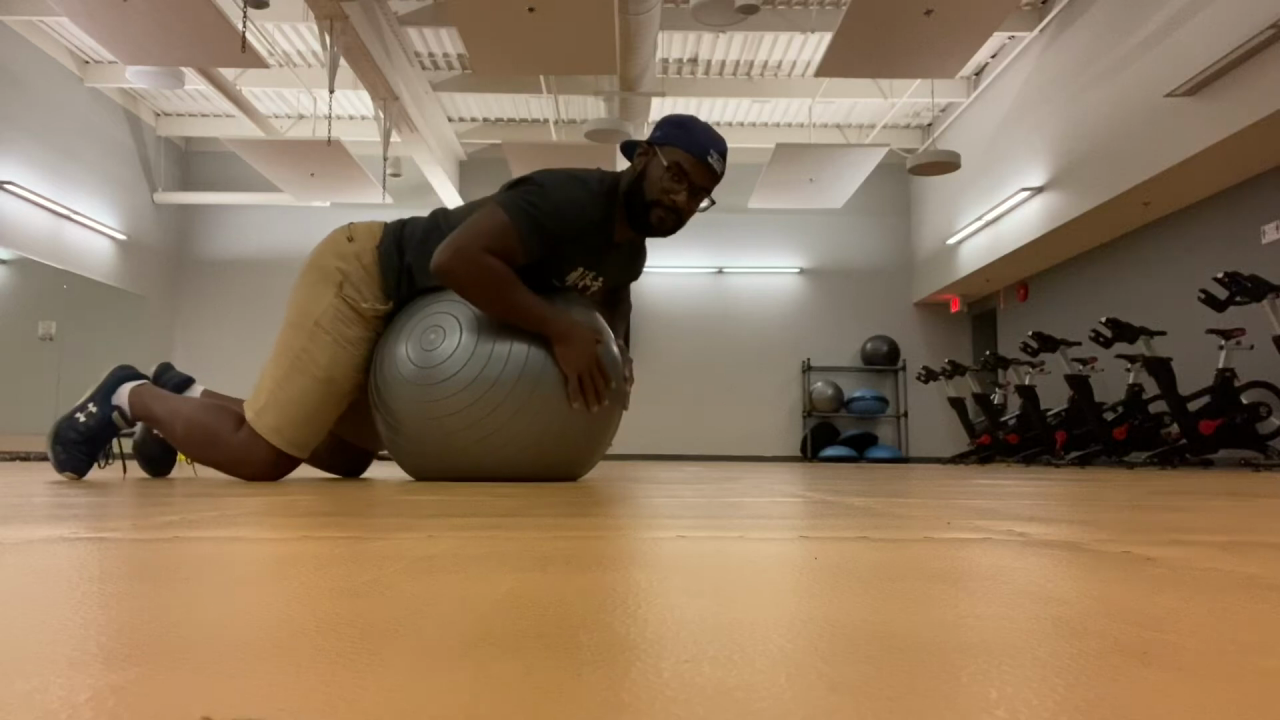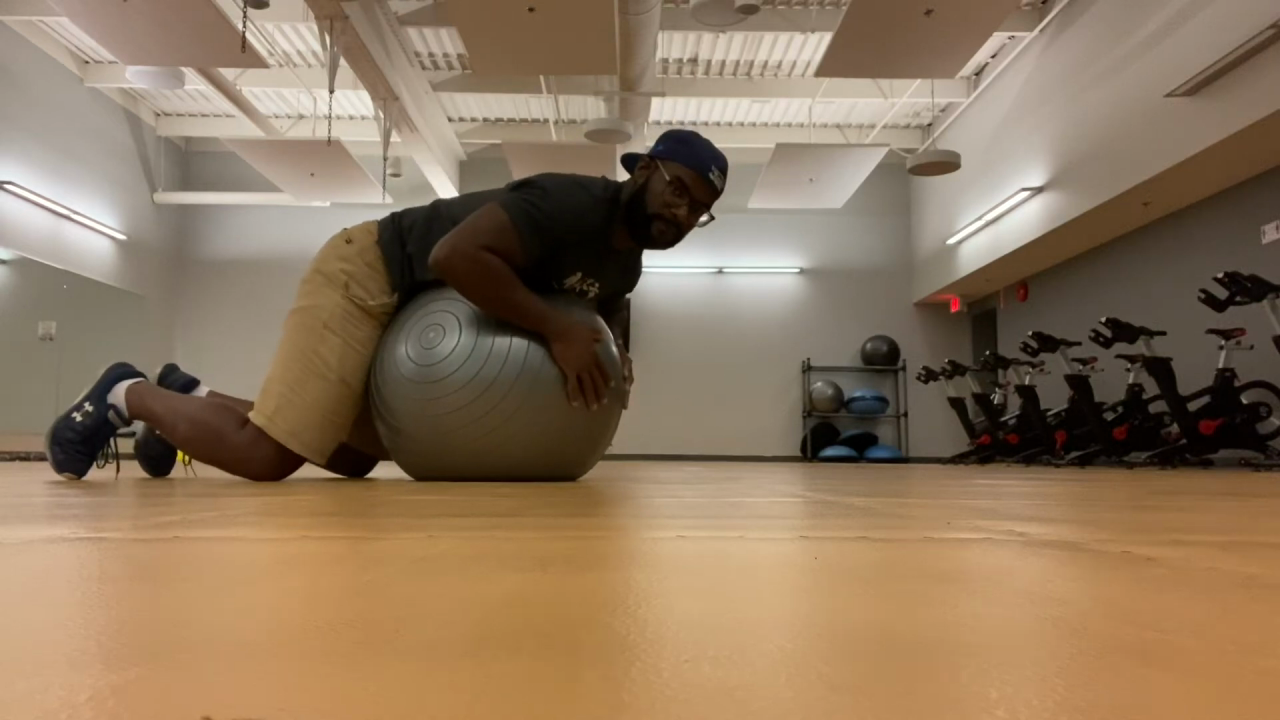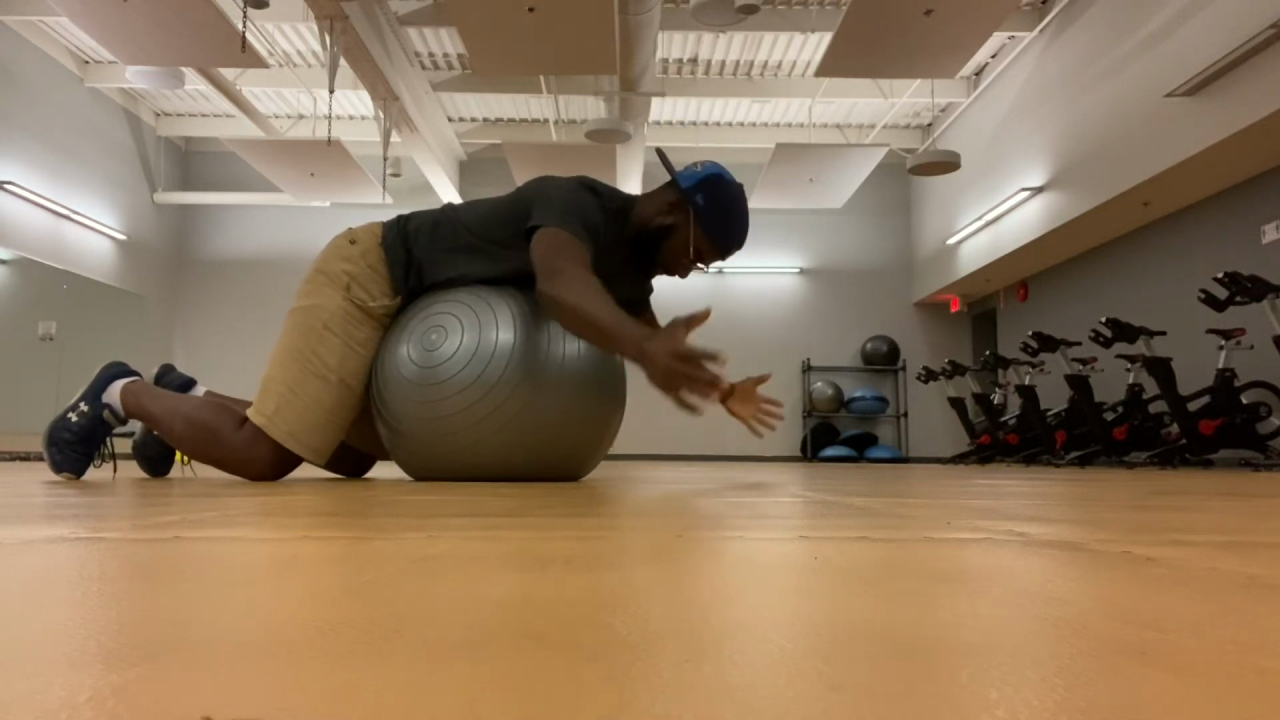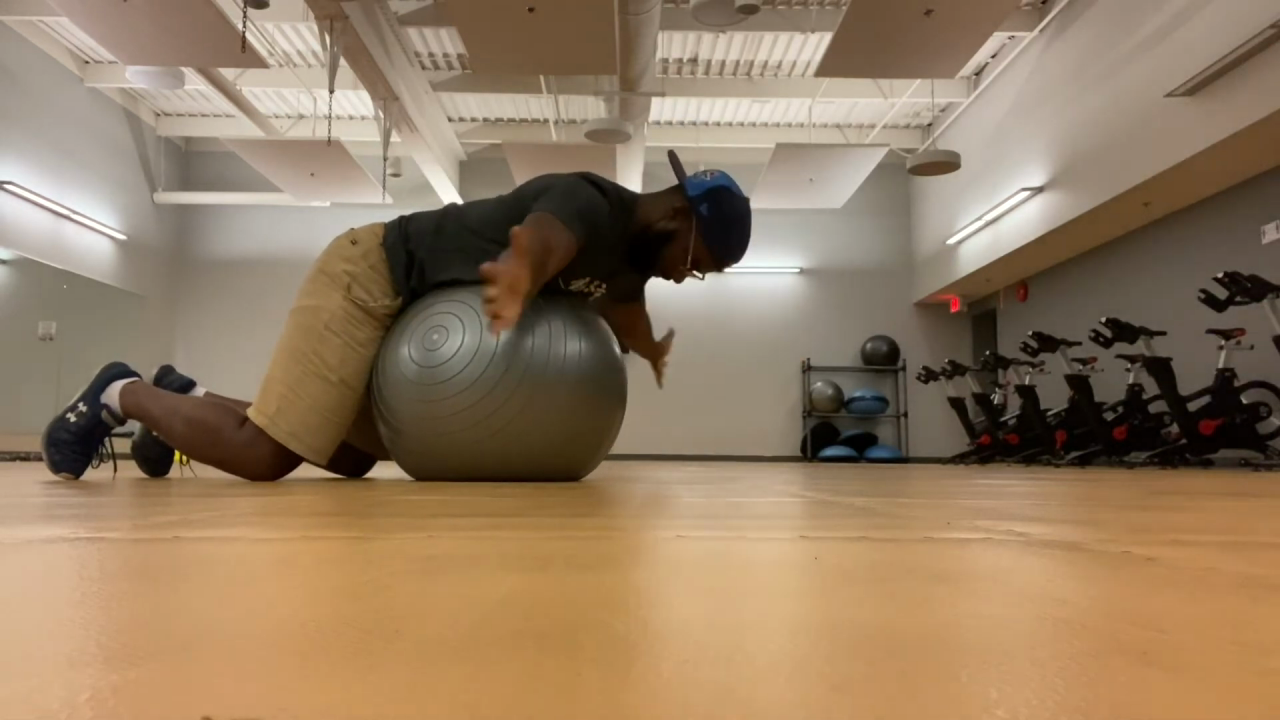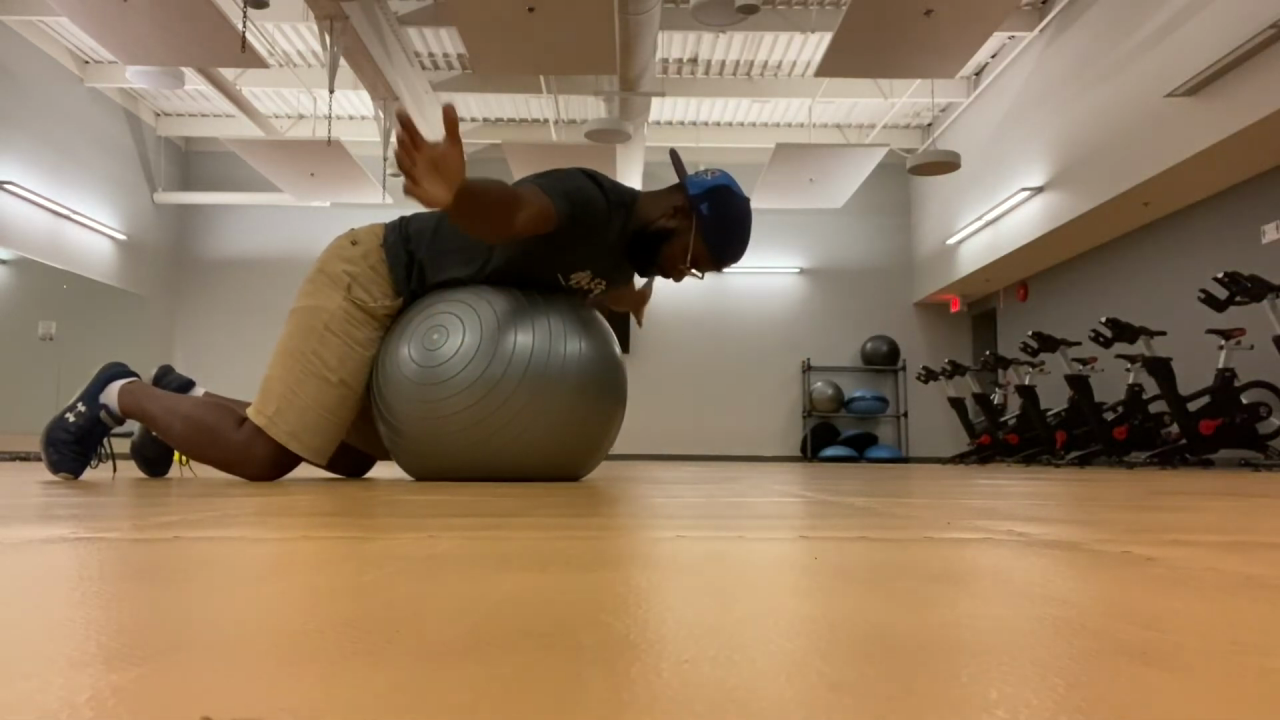
dt=1s
person 1, frame 1
left shoulder: (629, 248)
right shoulder: (569, 199)
left elbow: (613, 297)
right elbow: (457, 261)
left wrist: (615, 347)
right wrist: (560, 332)
left hip: (407, 308)
right hip: (365, 274)
left knee: (346, 456)
right knee: (260, 456)
left ankle: (184, 394)
right ankle: (132, 398)
person 1, frame 2
left shoulder: (624, 263)
right shoulder: (571, 202)
left elbow: (601, 312)
right elbow: (454, 255)
left wrist: (606, 350)
right wrist: (555, 331)
left hip: (415, 309)
right hip: (368, 274)
left knee: (352, 457)
right knee: (265, 454)
left ankle: (189, 393)
right ankle: (130, 394)
person 1, frame 3
left shoulder: (631, 257)
right shoulder: (580, 206)
left elbow: (640, 324)
right elbow: (561, 287)
left wrist: (723, 388)
right wrist: (650, 353)
left hip: (413, 312)
right hip: (369, 278)
left knee: (350, 457)
right knee: (262, 455)
left ankle: (186, 395)
right ankle: (124, 396)
person 1, frame 4
left shoulder: (631, 255)
right shoulder: (588, 205)
left elbow: (626, 312)
right elbow: (535, 248)
left wrist: (652, 352)
right wrist: (514, 283)
left hip: (411, 308)
right hip: (371, 277)
left knee: (350, 456)
right knee: (261, 454)
left ankle: (183, 395)
right ankle: (125, 394)
person 1, frame 5
left shoulder: (628, 244)
right shoulder: (587, 203)
right elbow: (509, 213)
left wrist: (629, 301)
right wrist: (452, 189)
left hip: (414, 312)
right hip: (374, 281)
left knee: (353, 454)
right knee: (265, 452)
left ankle: (186, 398)
right ankle: (124, 396)
